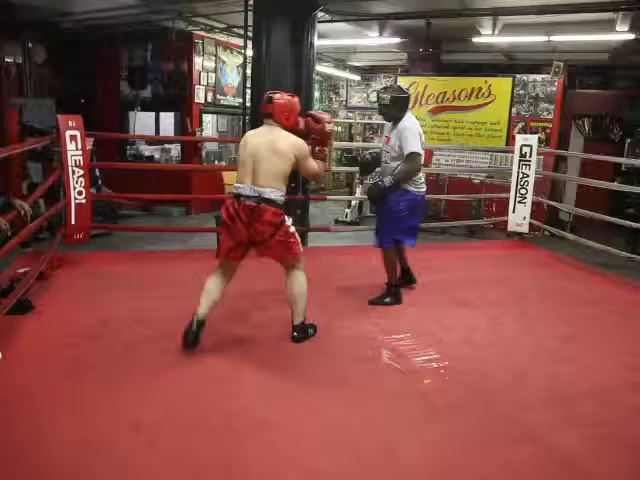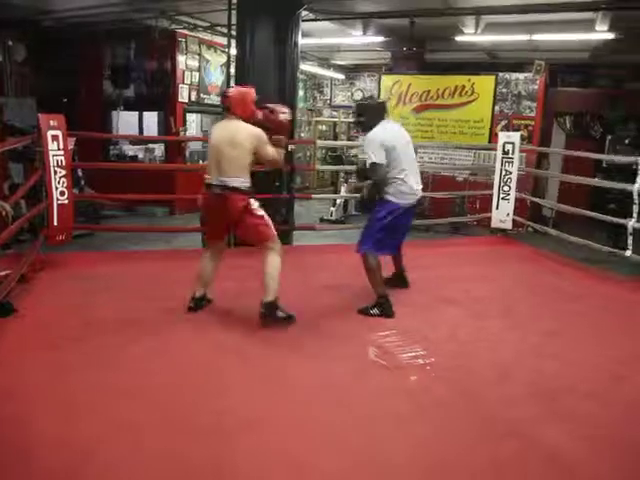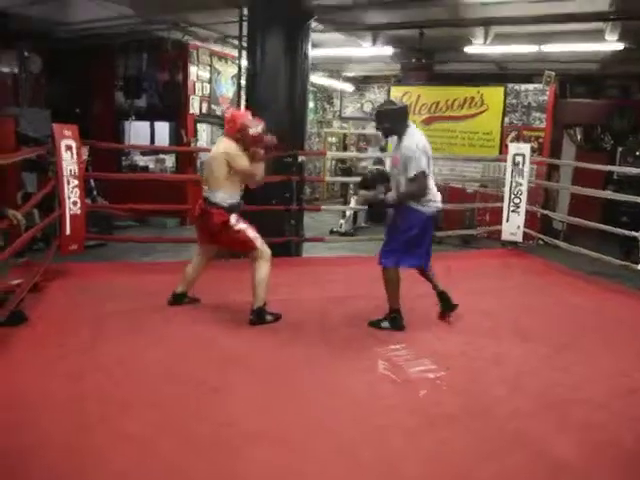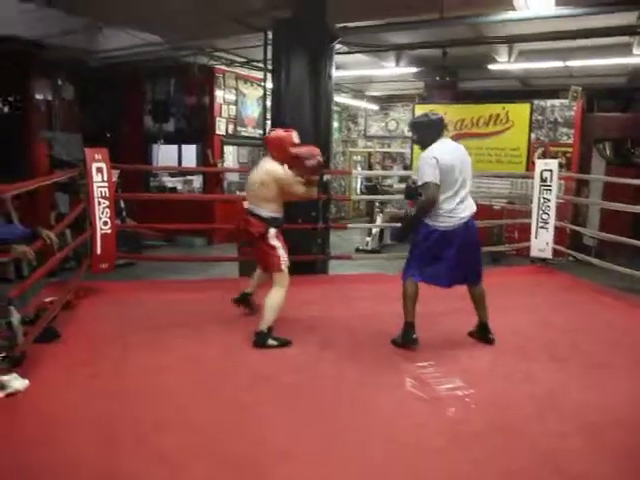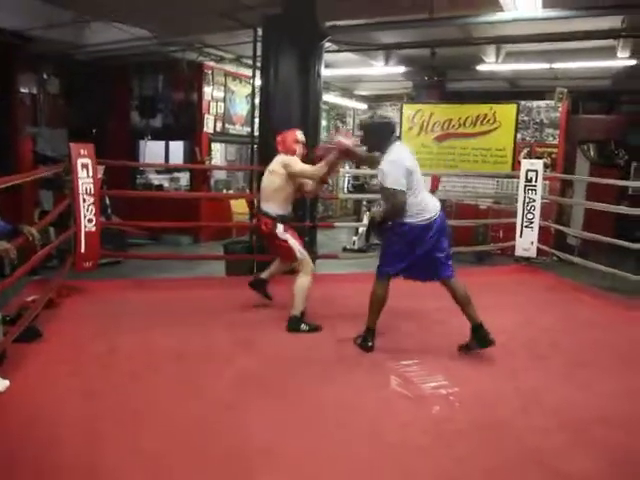
dt=0.4s
person 1, frame 1
left shoulder: (407, 126)
right shoulder: (394, 124)
left elbow: (414, 165)
left wrist: (387, 183)
left hip: (405, 191)
right hip: (398, 189)
left knee: (388, 240)
right knee: (395, 235)
left ankle: (393, 290)
right ankle: (405, 274)
person 1, frame 2
left shoulder: (374, 137)
right shoulder: (397, 129)
left elbow: (379, 177)
left wrist: (367, 193)
left hip: (395, 198)
right hip: (410, 194)
left knee: (368, 248)
right knee: (389, 240)
left ankle: (383, 303)
right ankle: (400, 276)
person 1, frame 3
left shoulder: (411, 144)
right shoulder: (406, 136)
left elbow: (419, 186)
left wrist: (389, 197)
right wrist: (385, 184)
left hip: (415, 209)
right hip: (425, 207)
left knee: (389, 259)
right knee: (416, 257)
left ankle: (394, 316)
right ankle: (443, 299)
person 1, frame 4
left shoulder: (430, 156)
right shoulder: (461, 150)
left elbow: (430, 198)
left wrist: (412, 217)
left hip: (438, 225)
right hip: (466, 221)
left knee: (411, 274)
right knee: (472, 278)
left ankle: (408, 330)
right ankle: (484, 328)
person 1, frame 5
left shoulder: (391, 162)
right shoulder: (397, 148)
left elbow: (398, 204)
left wrist: (380, 218)
right wrist: (352, 153)
left hip: (410, 224)
right hip: (433, 217)
left knee: (383, 276)
right knee: (447, 275)
left ankle: (368, 335)
right ankle: (479, 329)
person 2, frame 1
left shoulder: (248, 137)
right shoulder: (296, 144)
right elbow: (317, 175)
right wrist: (320, 144)
left hip: (238, 208)
right hip: (269, 213)
left knee: (223, 270)
right knee: (295, 267)
left ankle: (198, 321)
right ankle: (299, 327)
person 2, frame 2
left shoulder: (216, 130)
right shoulder: (254, 133)
right elbow: (277, 162)
right wrist: (279, 135)
left hip: (213, 196)
right hip: (238, 200)
left knee: (212, 250)
right knee: (272, 247)
left ankle: (197, 299)
right ankle: (270, 306)
person 2, frame 3
left shoulder: (227, 147)
right shoulder: (230, 149)
left elbow: (251, 180)
right elbow: (256, 178)
left wrist: (257, 150)
right wrist: (257, 150)
left hip: (208, 210)
right hip: (224, 215)
left knee: (203, 254)
right knee: (263, 255)
left ankle: (179, 294)
right ankle: (258, 311)
person 2, frame 4
left shoulder: (267, 164)
right shoulder: (278, 172)
left elbow: (291, 188)
right elbow: (310, 194)
left wrist: (305, 171)
right wrist: (311, 173)
left hip: (252, 221)
right hip: (265, 227)
left knee: (268, 264)
right knee: (280, 282)
left ankle: (246, 295)
right ankle: (263, 334)
person 2, frame 5
left shoulder: (291, 167)
right shoulder: (286, 161)
left elbow: (309, 190)
right elbow: (318, 174)
right wrist: (335, 154)
left hip: (271, 221)
right hip: (274, 224)
left knee: (288, 257)
right knee: (306, 268)
left ankle: (260, 280)
right ankle: (296, 319)
